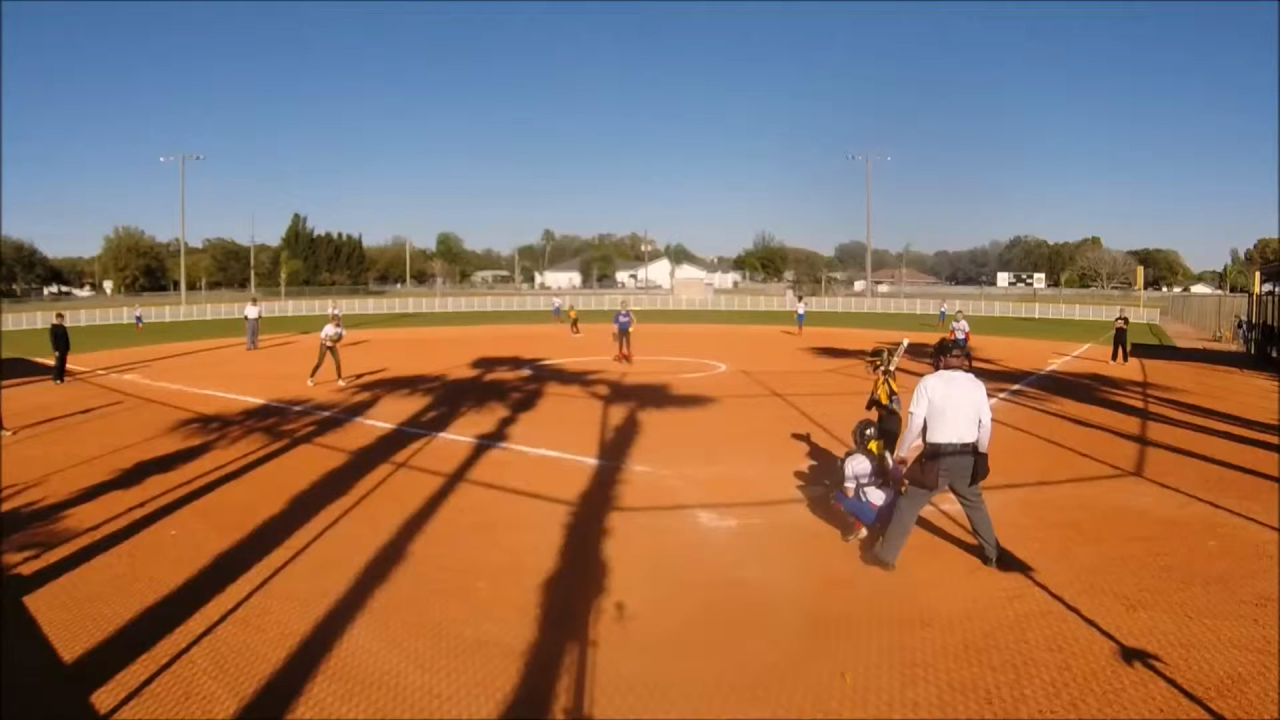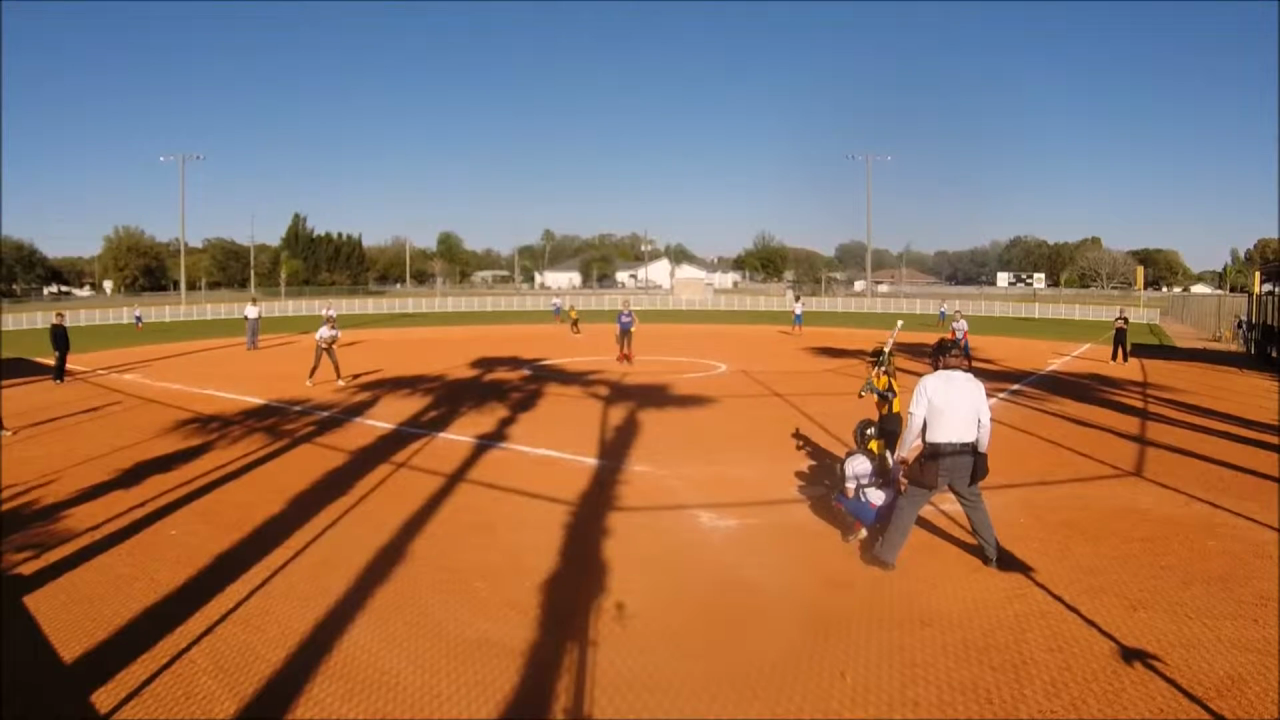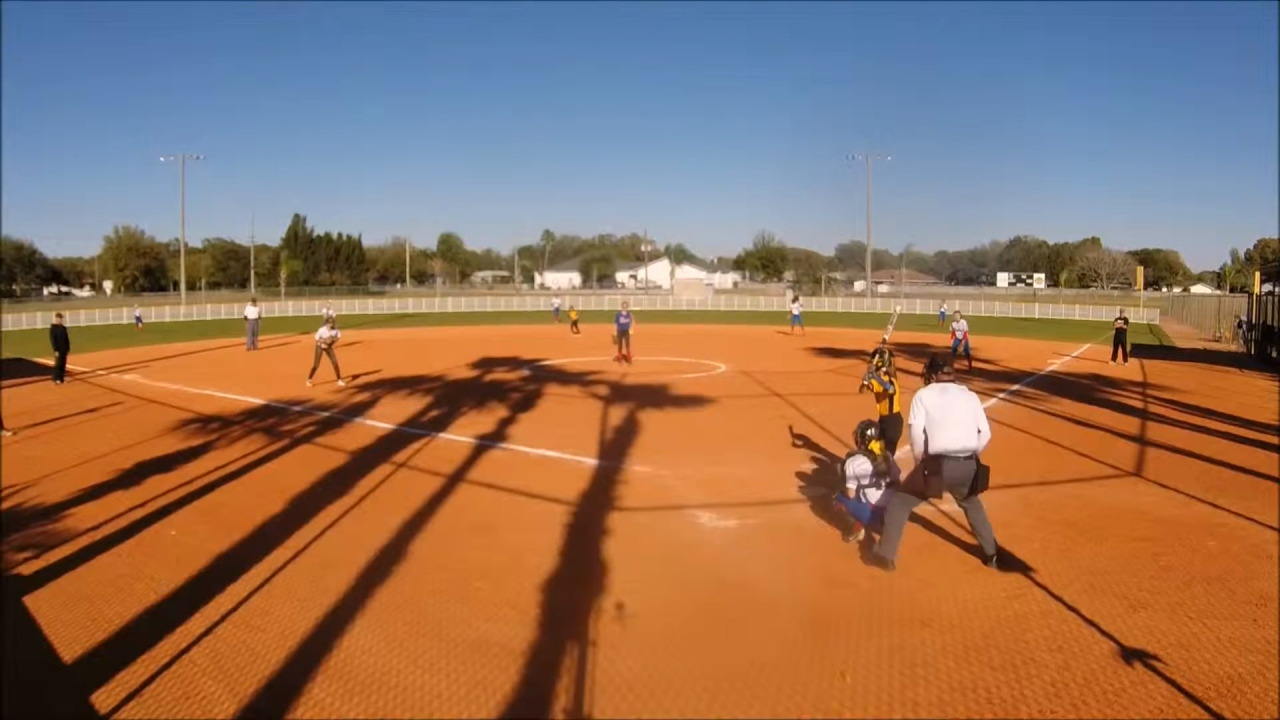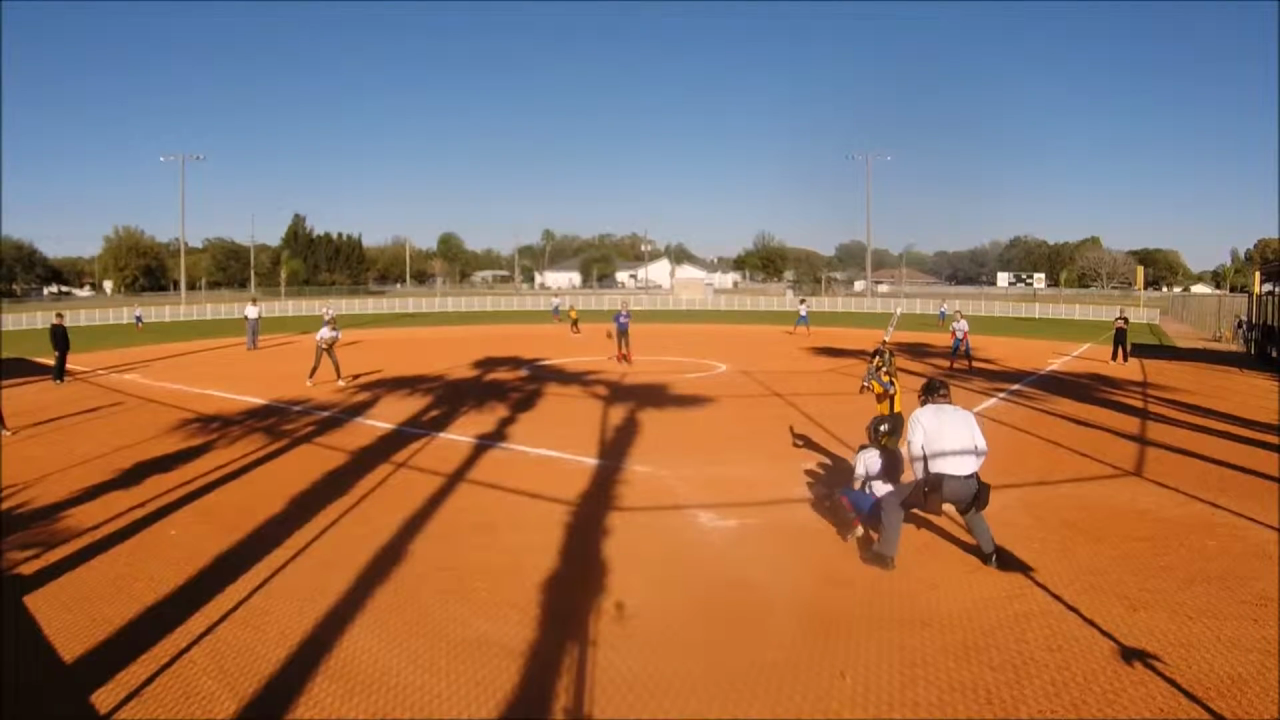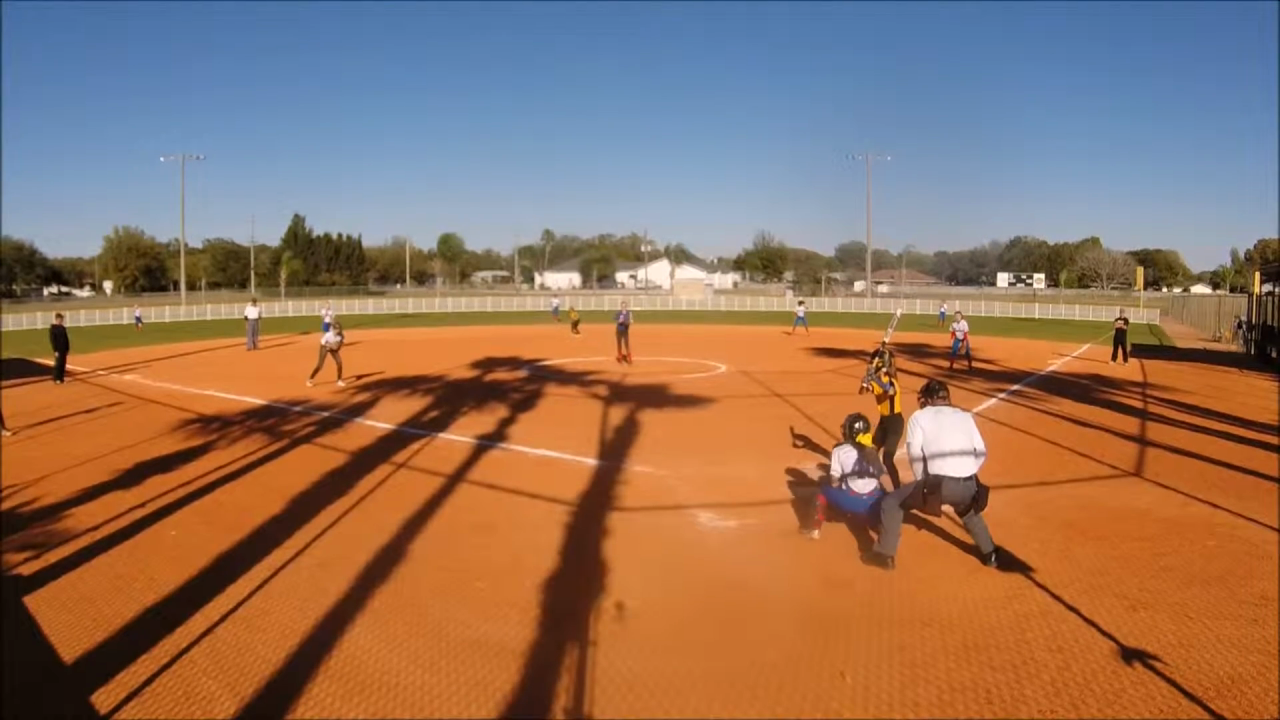
dt=0.5s
person 1, frame 1
left shoulder: (929, 382)
right shoulder: (976, 385)
left elbow: (915, 422)
right elbow: (985, 425)
left wrist: (901, 452)
right wrist: (979, 455)
left hip: (937, 456)
right hip: (967, 456)
left knee: (908, 504)
right knee: (975, 504)
left ankle: (885, 555)
right ankle: (992, 554)
person 1, frame 2
left shoulder: (928, 382)
right shoulder: (976, 385)
left elbow: (915, 422)
right elbow: (985, 424)
left wrist: (901, 452)
right wrist: (980, 455)
left hip: (936, 455)
right hip: (966, 456)
left knee: (907, 504)
right knee: (974, 504)
left ankle: (884, 555)
right ankle: (993, 554)
person 1, frame 3
left shoulder: (924, 394)
right shoulder: (971, 396)
left elbow: (916, 433)
right elbow: (985, 434)
left wrist: (922, 463)
left hip: (939, 464)
right hip: (968, 466)
left knee: (898, 502)
right knee: (972, 504)
left ankle: (884, 555)
right ankle: (991, 554)
person 1, frame 4
left shoulder: (920, 414)
right shoulder: (967, 415)
left elbow: (915, 450)
right elbow: (982, 450)
left wrist: (922, 481)
left hip: (940, 482)
right hip: (969, 484)
left knee: (891, 501)
right knee: (970, 507)
left ankle: (884, 555)
right ankle: (990, 554)
person 1, frame 5
left shoulder: (920, 416)
right shoulder: (965, 416)
left elbow: (914, 452)
right elbow: (981, 452)
left wrist: (923, 481)
left hip: (939, 484)
right hip: (968, 486)
left knee: (891, 502)
right knee: (968, 511)
left ankle: (884, 554)
right ankle: (989, 554)
